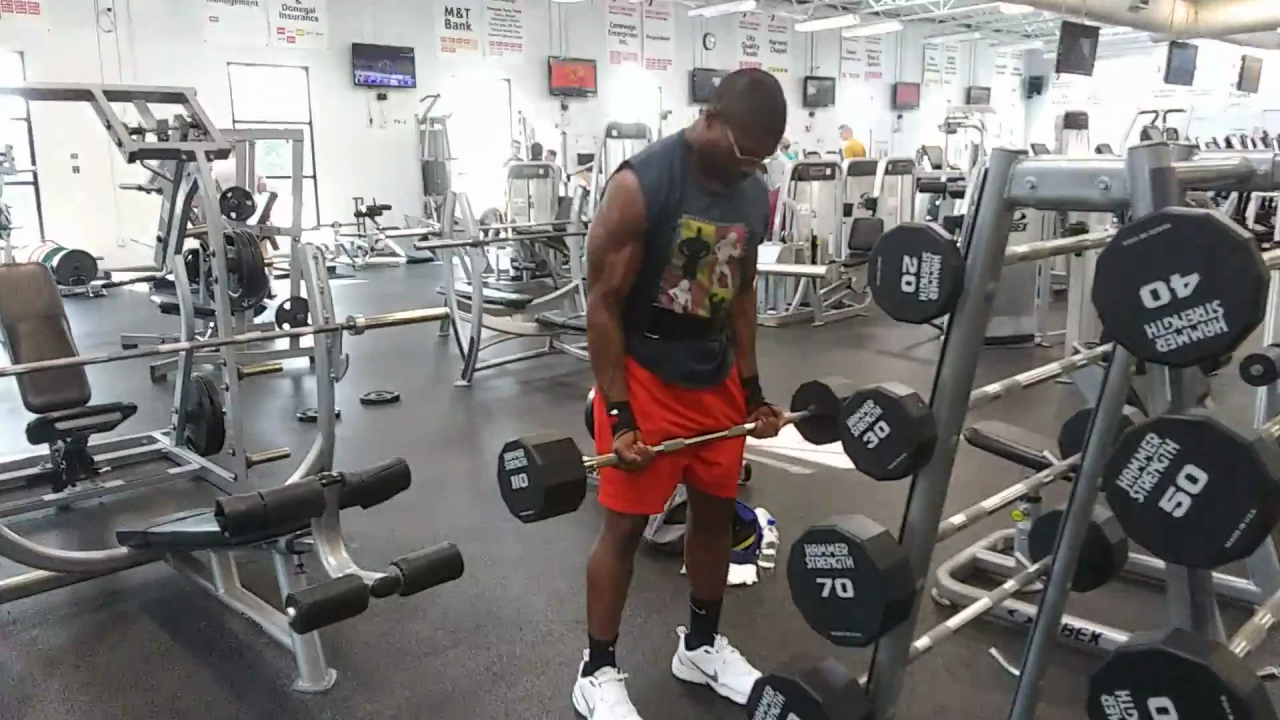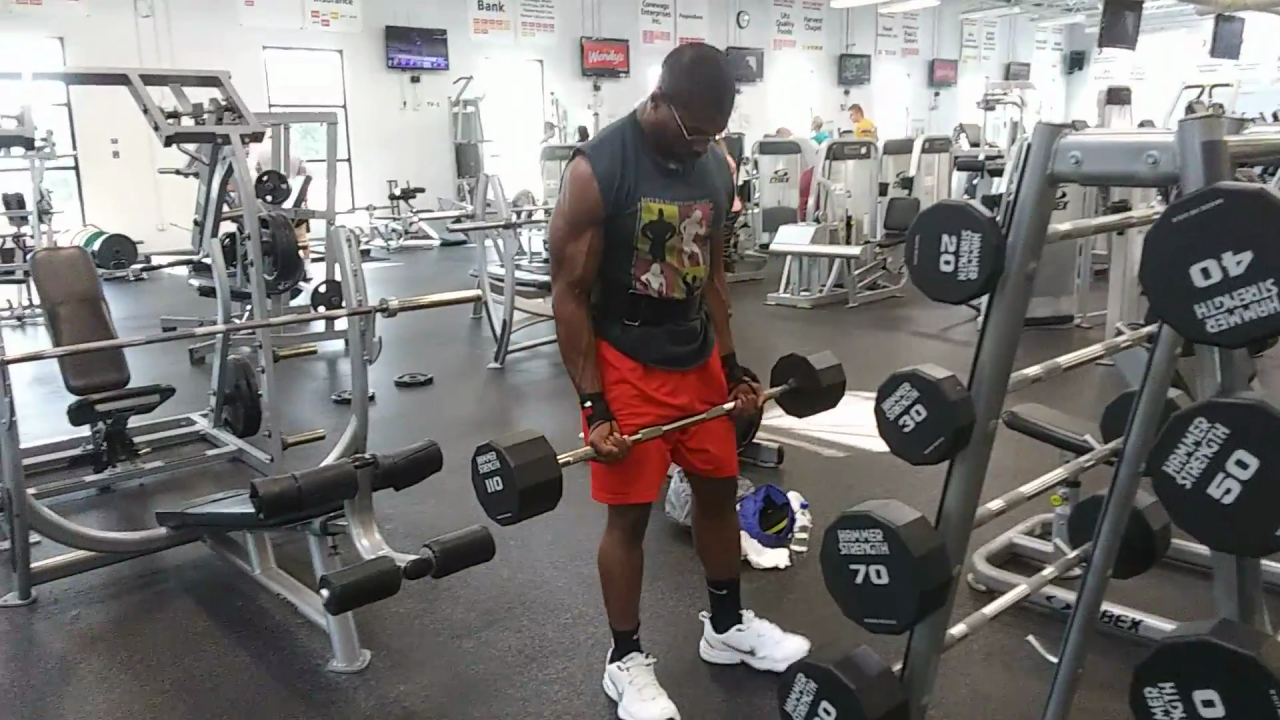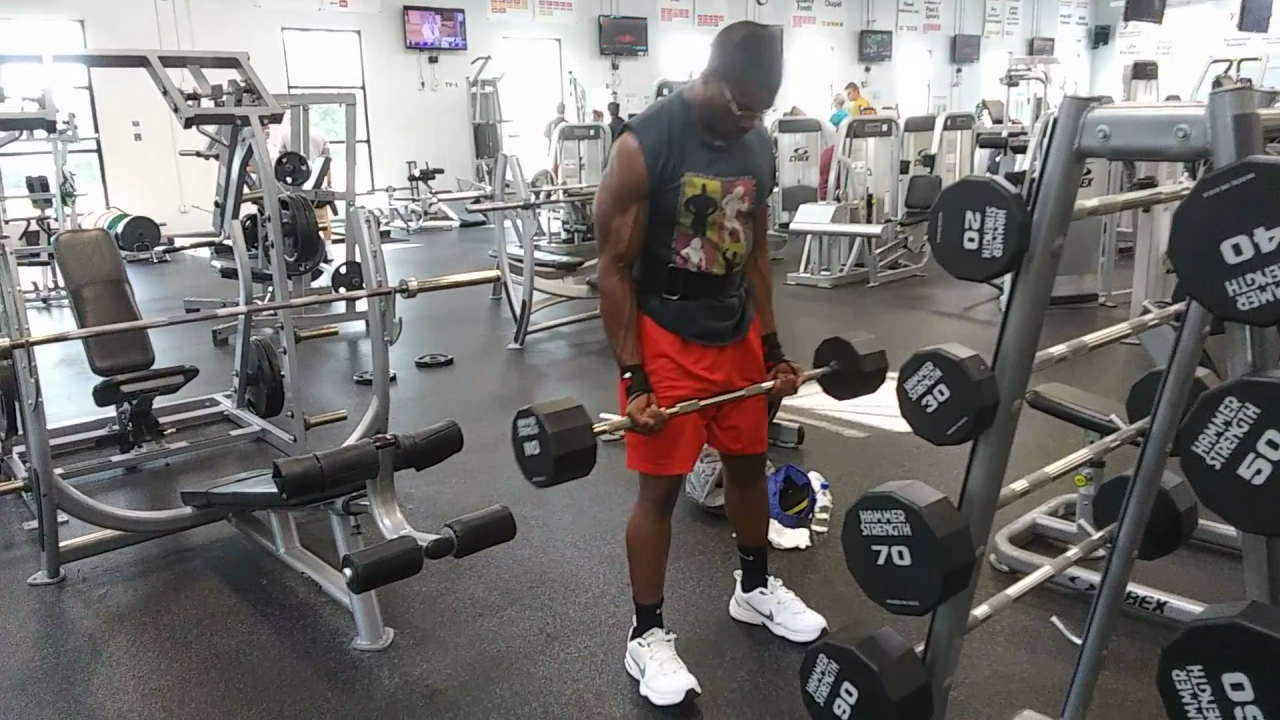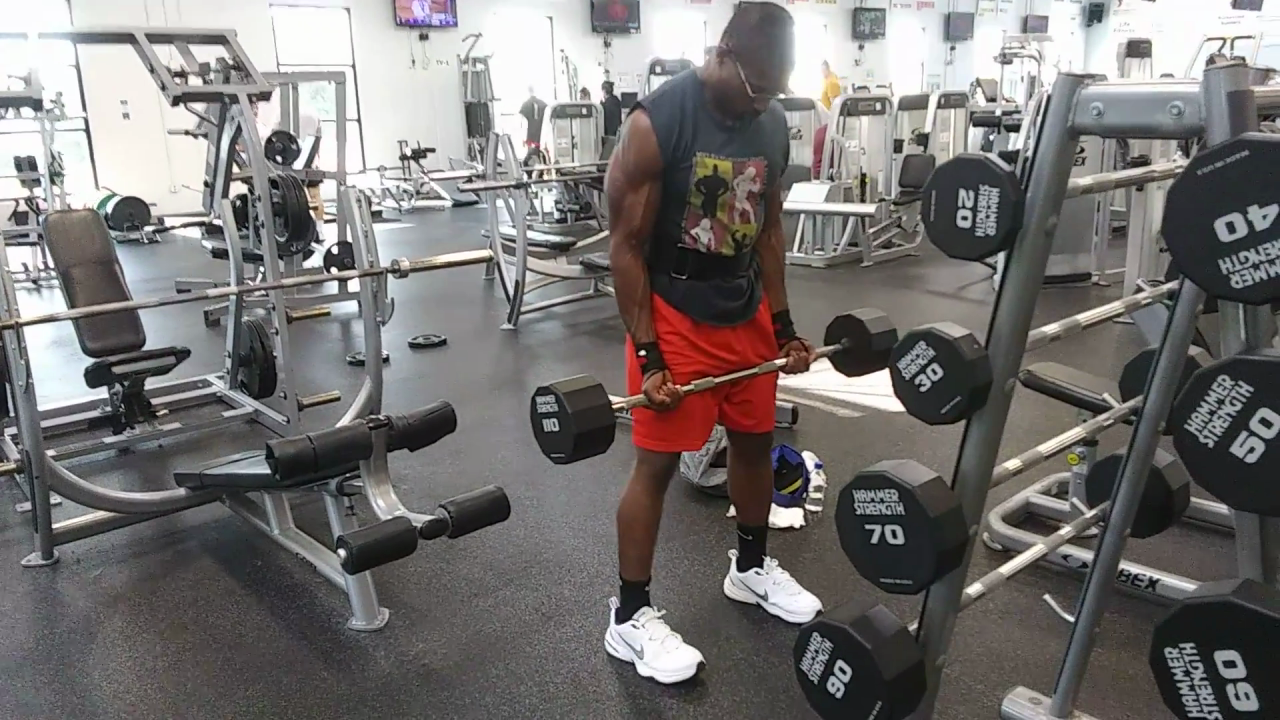
dt=0.5s
person 1, frame 1
left shoulder: (754, 193)
right shoulder: (639, 184)
right elbow: (603, 304)
left wrist: (751, 389)
right wrist: (619, 415)
left hip: (715, 380)
right hip: (644, 378)
left knee: (716, 511)
right knee: (625, 526)
left ankle: (700, 645)
person 1, frame 2
left shoulder: (715, 168)
right shoulder: (596, 169)
right elbow: (569, 295)
left wrist: (731, 366)
right wrist: (594, 407)
left hip: (698, 361)
right hip: (627, 367)
left knee: (719, 491)
right knee: (628, 514)
left ankle: (727, 626)
right ankle: (625, 660)
person 1, frame 3
left shoulder: (759, 147)
right shoulder: (643, 145)
right elbow: (614, 268)
left wrist: (771, 346)
right wrist: (634, 377)
left hip: (737, 333)
right hip: (665, 337)
left knee: (748, 464)
right knee: (660, 487)
left ankle: (755, 586)
right ankle: (646, 636)
person 1, frame 4
left shoulder: (772, 126)
right shoulder: (656, 122)
right elbow: (626, 246)
left wrist: (784, 325)
right wrist: (649, 356)
left hip: (746, 313)
right hip: (674, 315)
left knee: (755, 443)
right knee: (657, 462)
left ankle: (751, 566)
right ankle: (631, 615)
